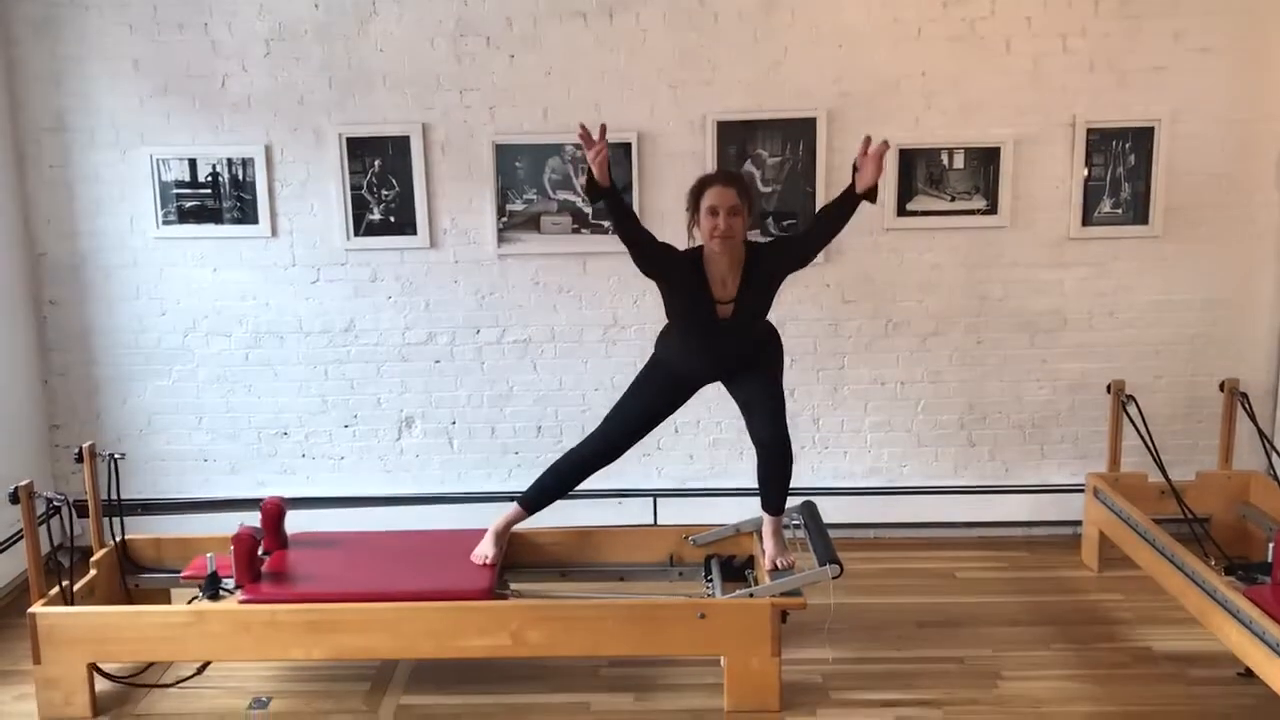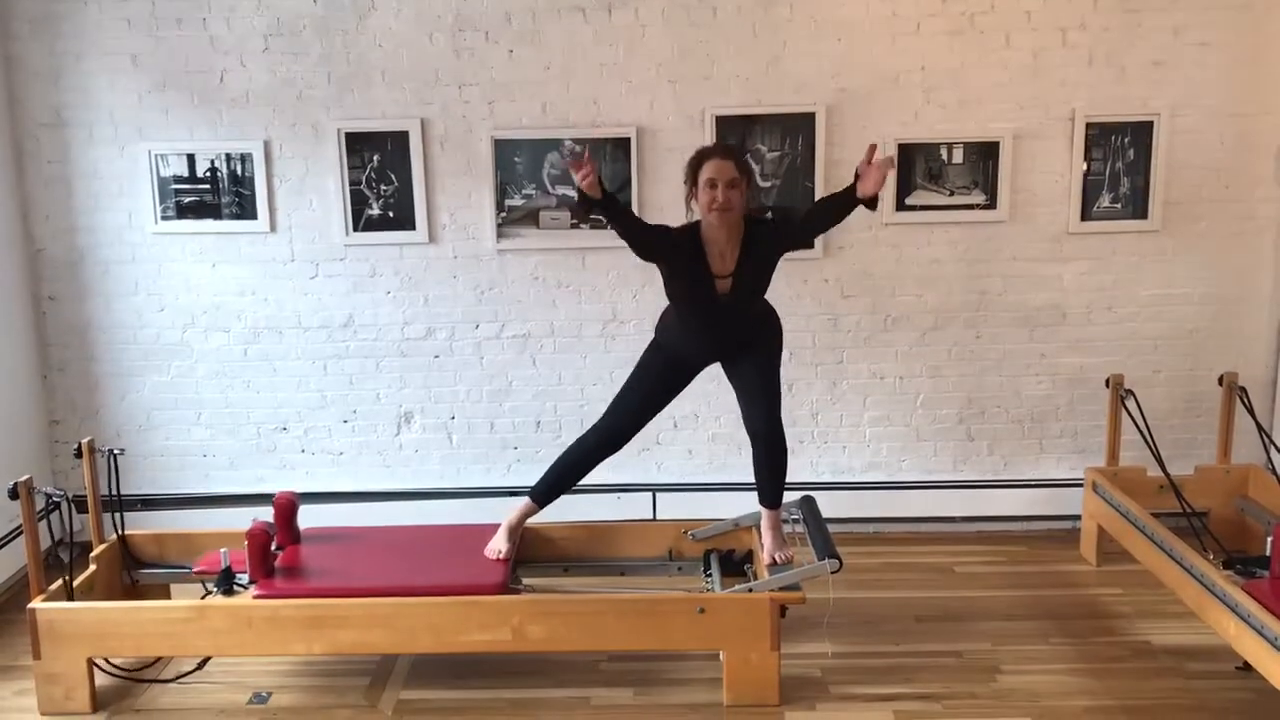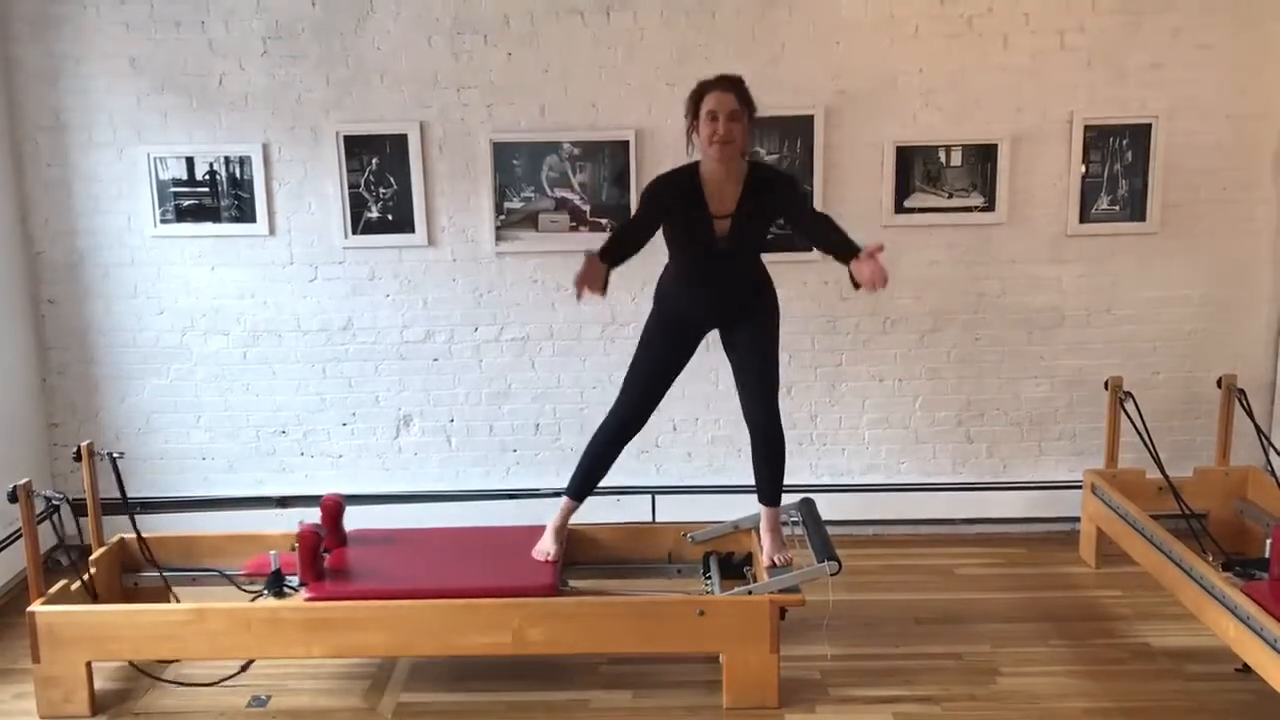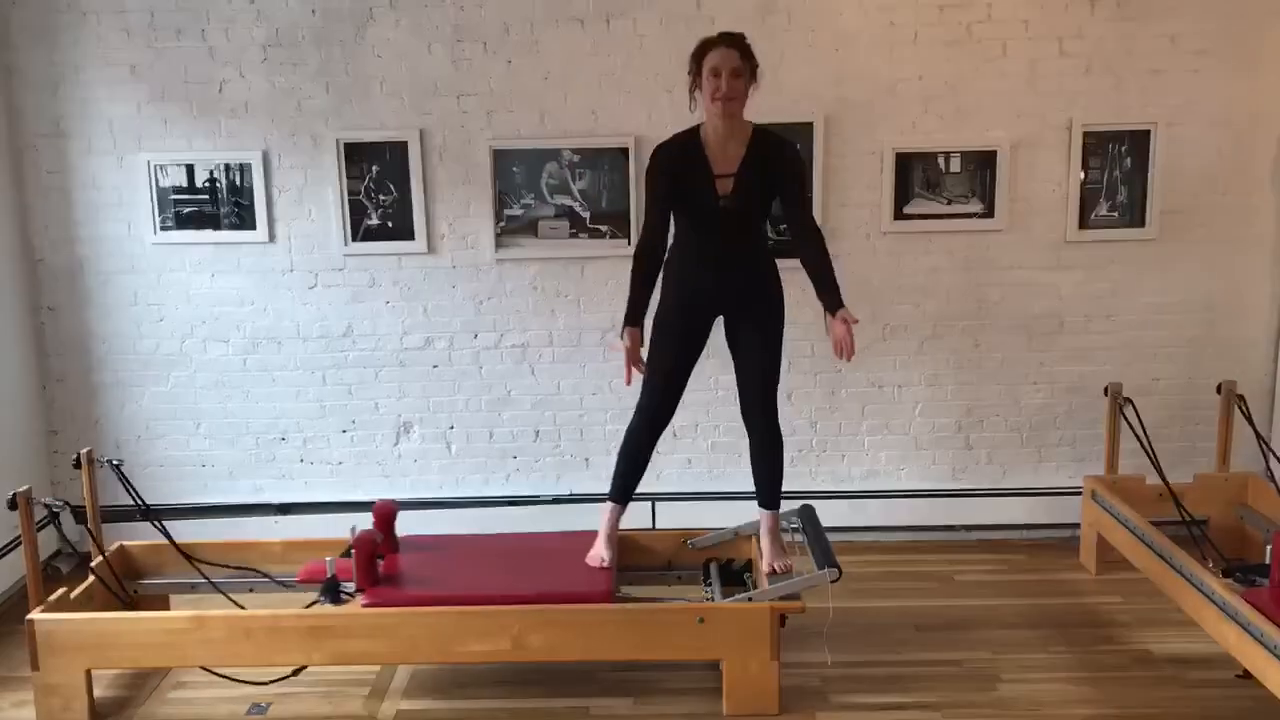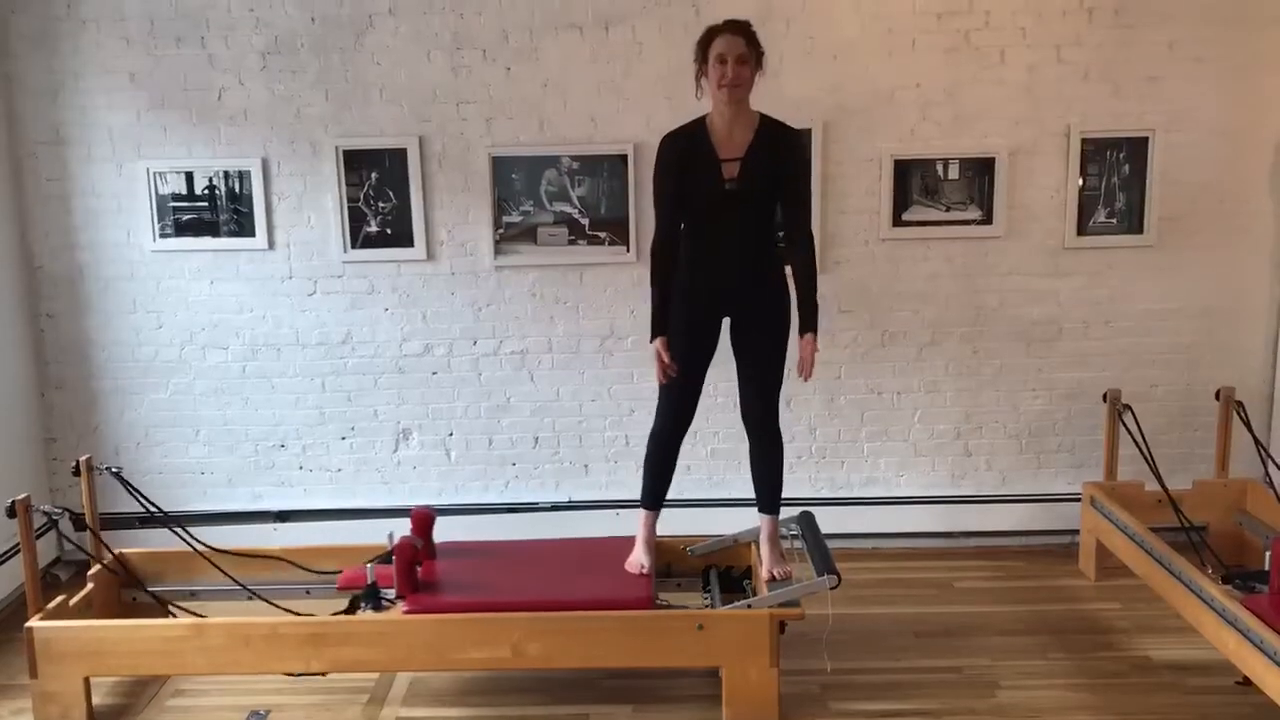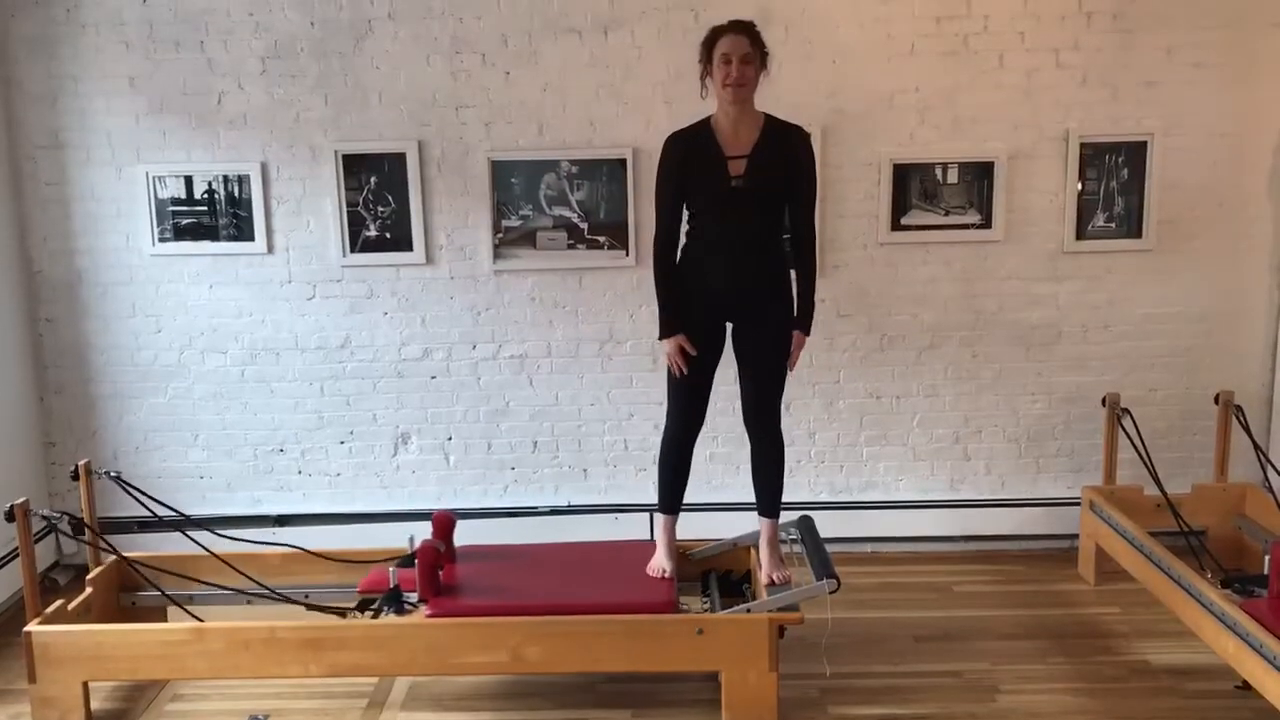
dt=0.4s
person 1, frame 1
left shoulder: (769, 261)
right shoulder: (674, 267)
left elbow: (816, 232)
right elbow: (631, 232)
left wrist: (859, 187)
right wrist: (602, 182)
left hip: (751, 360)
right hip: (680, 363)
left knee: (773, 440)
right knee: (604, 444)
left ankle: (772, 531)
right ankle: (503, 525)
person 1, frame 2
left shoulder: (767, 238)
right shoulder: (674, 245)
left elbow: (815, 218)
right elbow: (630, 227)
left wrist: (859, 192)
right wrist: (595, 194)
left hip: (752, 343)
right hip: (680, 345)
left knee: (767, 431)
right knee: (609, 432)
left ankle: (771, 526)
right ankle: (517, 519)
person 1, frame 3
left shoulder: (772, 185)
right shoulder: (671, 188)
left elbow: (813, 223)
right elbow: (636, 229)
left wrist: (854, 258)
right wrist: (603, 263)
left hip: (749, 308)
right hip: (679, 309)
left knee: (763, 416)
right knee: (628, 413)
left ankle: (770, 526)
right ankle: (560, 519)
person 1, frame 4
left shoulder: (777, 153)
right shoulder: (671, 156)
left elbow: (803, 230)
right elbow: (653, 238)
left wrist: (833, 307)
right wrist: (633, 322)
left hip: (755, 294)
right hip: (686, 292)
left knee: (761, 413)
right knee: (653, 411)
left ankle: (770, 532)
right ankle: (609, 525)
person 1, frame 5
left shoulder: (784, 143)
right shoulder: (678, 146)
left elbow: (799, 235)
right elbow: (666, 239)
left wrist: (808, 323)
right wrist: (659, 327)
left hip: (761, 295)
right hip: (694, 294)
left knee: (762, 417)
right knee: (672, 416)
left ankle: (769, 537)
right ankle: (645, 532)
person 1, frame 6
left shoulder: (790, 142)
right shoulder: (682, 146)
left elbow: (803, 234)
right elbow: (665, 239)
left wrist: (802, 317)
right wrist: (668, 324)
left hip: (765, 299)
right hip: (698, 297)
left knee: (763, 421)
right knee: (683, 420)
left ankle: (769, 542)
right ankle: (666, 537)
